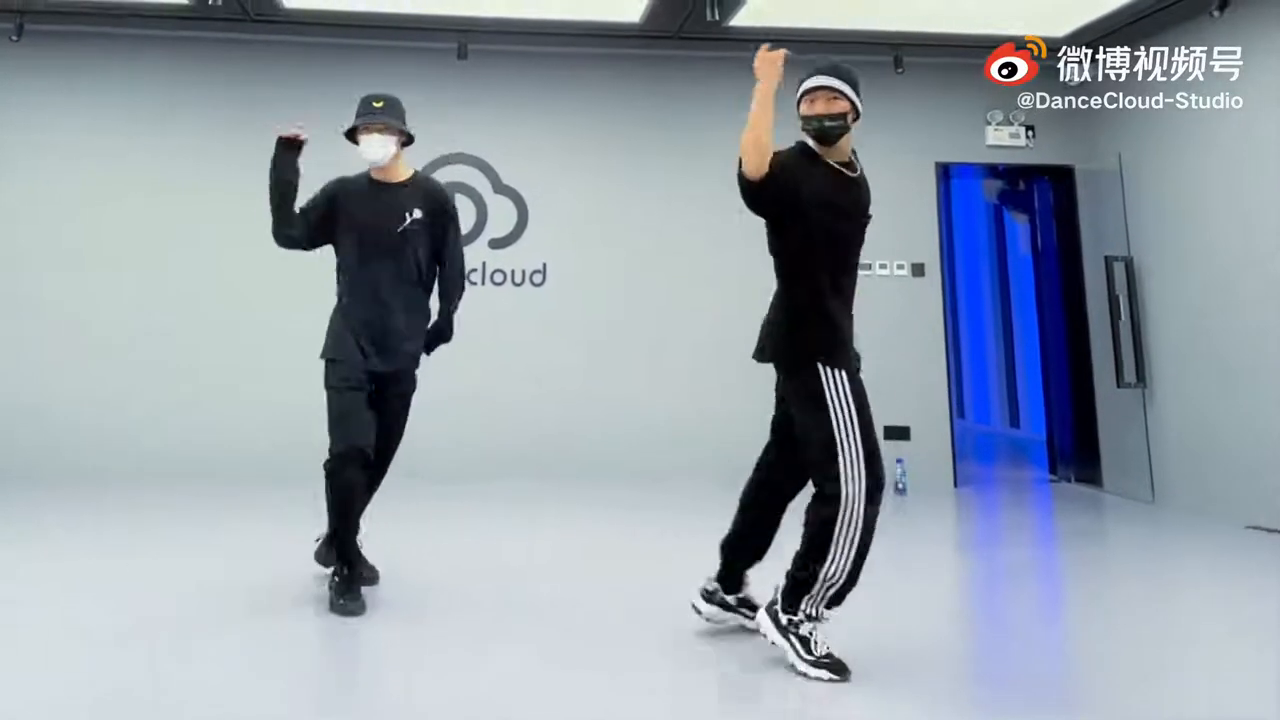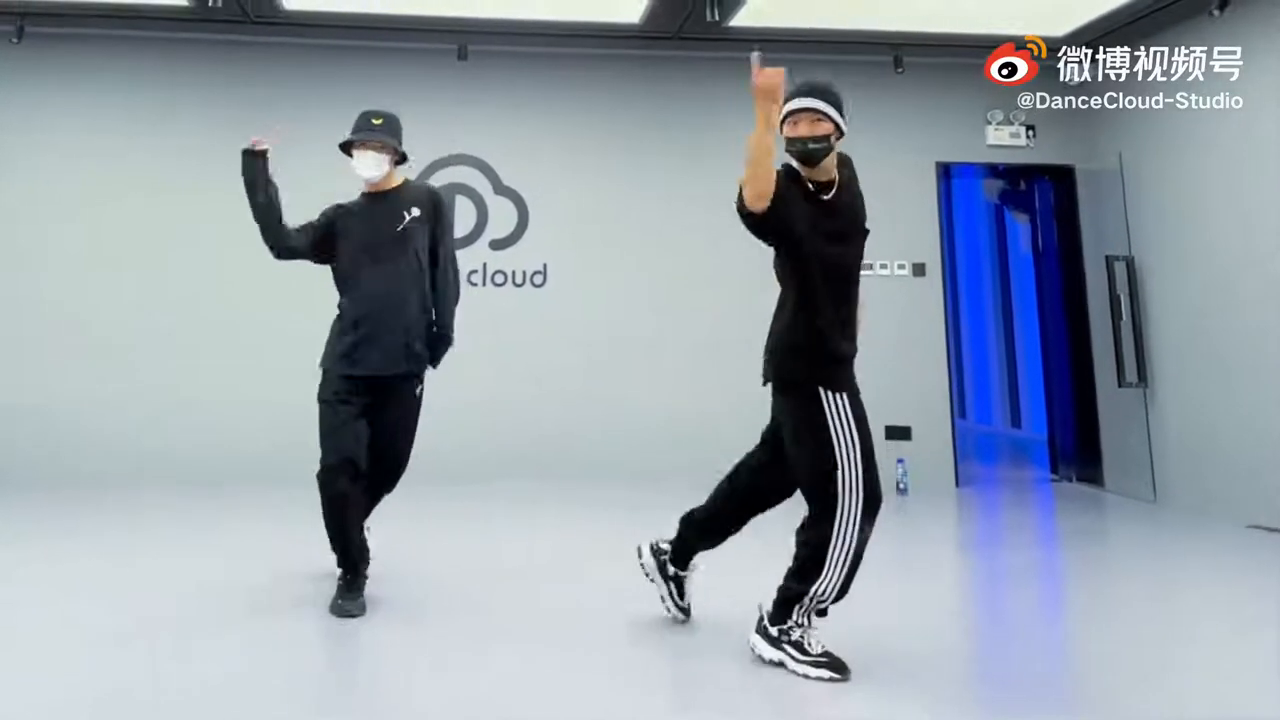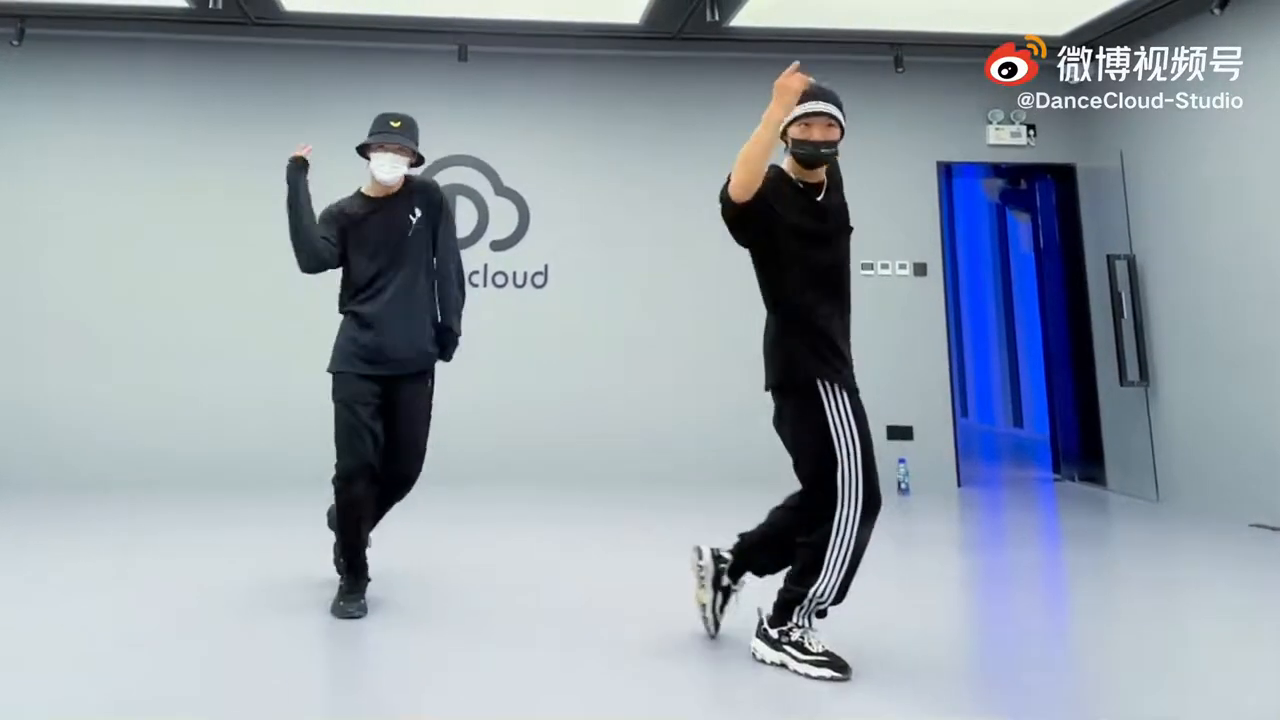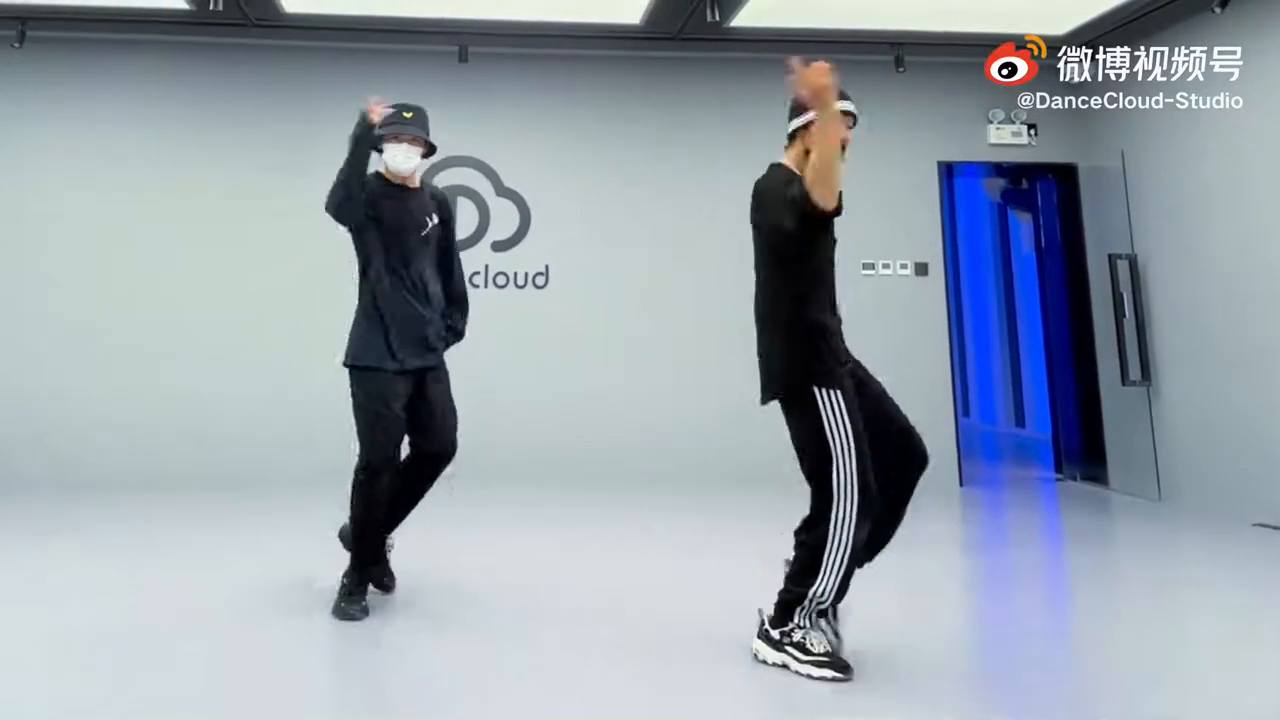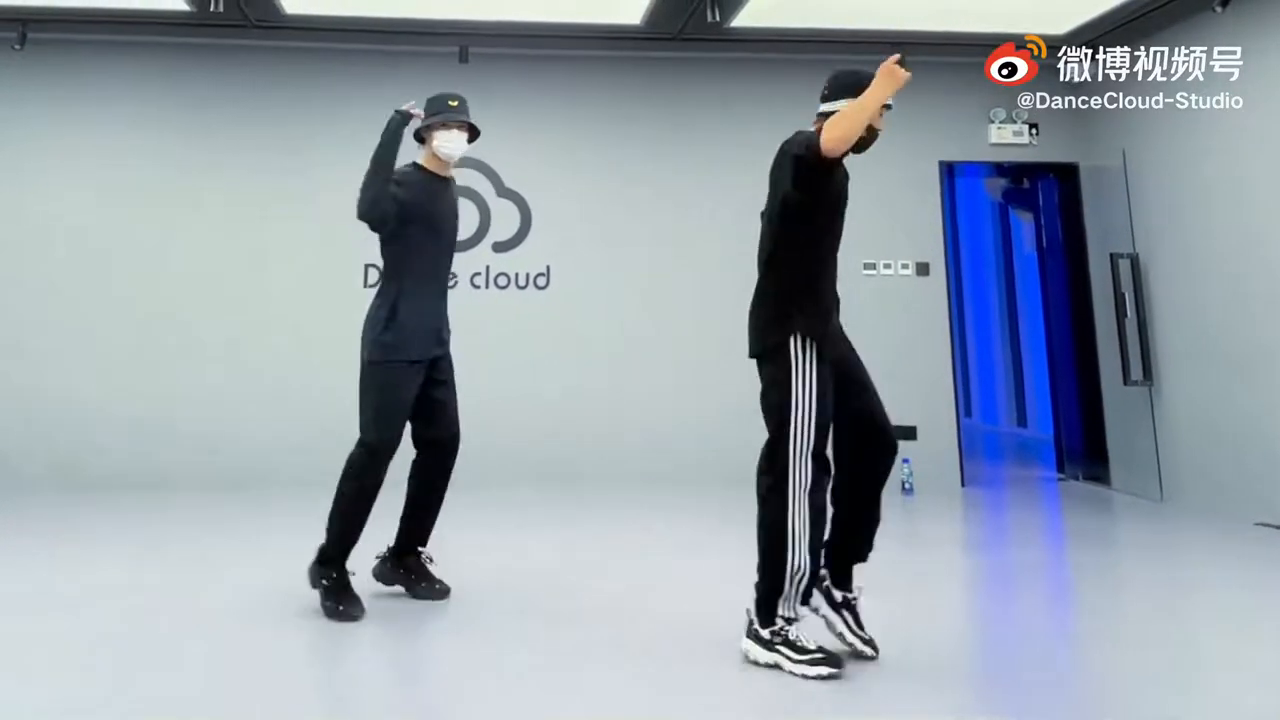
dt=0.2s
person 1, frame 1
left shoulder: (852, 169)
right shoulder: (794, 169)
right elbow: (753, 172)
right wrist: (764, 85)
left hip: (820, 341)
right hip: (811, 344)
left knee: (788, 461)
right knee: (853, 481)
left ankle: (725, 586)
right ankle: (793, 614)
person 1, frame 2
left shoulder: (846, 176)
right shoulder: (778, 193)
right elbow: (754, 205)
right wrist: (765, 112)
left hip: (822, 358)
right hip: (810, 362)
left knee: (773, 471)
right knee: (851, 497)
left ankle: (674, 554)
right ankle: (783, 628)
person 1, frame 3
left shoulder: (831, 179)
right shoulder: (767, 191)
right elbow: (738, 196)
right wrist: (777, 104)
left hip: (824, 361)
right hip: (806, 365)
left knee: (833, 491)
right knee: (851, 500)
left ankle: (730, 563)
right ankle: (784, 629)
person 1, frame 4
left shoulder: (803, 184)
right shoulder: (776, 188)
right elbow: (821, 201)
right wrist: (819, 109)
left hip: (826, 353)
right hip: (802, 361)
left knee: (903, 455)
right knee: (846, 494)
left ankle: (820, 577)
right ankle: (784, 630)
person 1, frame 5
left shoulder: (816, 163)
right shoulder: (800, 151)
right elbow: (834, 141)
right wrist: (882, 86)
left hip: (816, 327)
right hip: (791, 329)
left knee: (872, 444)
right knee: (799, 470)
left ankle: (832, 586)
right ankle: (771, 624)
person 2, frame 1
left shoulder: (431, 197)
right shoulder: (342, 195)
left elbow: (451, 269)
right elbow: (288, 234)
left wrist: (443, 326)
right wrist: (286, 159)
left hip: (402, 352)
right hip: (349, 349)
left knee: (379, 456)
right knee: (348, 454)
left ankle: (339, 543)
right ankle: (348, 570)
person 2, frame 2
left shoulder: (427, 203)
right shoulder: (338, 217)
left elbow: (446, 272)
right elbow: (282, 244)
left wrist: (442, 330)
right wrist: (255, 172)
left hip: (404, 363)
right hip: (346, 362)
left knee: (388, 467)
right knee: (338, 465)
left ankle: (348, 531)
right ankle: (351, 573)
person 2, frame 3
left shoulder: (428, 197)
right shoulder: (342, 215)
left elbow: (449, 263)
right elbow: (311, 259)
left wrist: (451, 323)
right wrist: (299, 178)
left hip: (415, 362)
right hip: (359, 361)
left knee: (404, 467)
right knee: (355, 467)
left ankle: (350, 523)
right ankle: (353, 576)
person 2, frame 4
left shoulder: (436, 199)
right shoulder: (368, 194)
right elbow: (338, 206)
left wrist: (458, 316)
right wrist: (364, 134)
left hip: (426, 351)
right hip: (377, 353)
left knee: (439, 448)
right knee: (380, 459)
left ankle: (365, 533)
right ankle: (358, 575)
person 2, frame 5
left shoulder: (449, 188)
right shoulder: (405, 182)
right elbow: (371, 211)
right wrist: (393, 129)
left hip: (433, 344)
right hip: (394, 343)
left knee: (442, 446)
right knee: (375, 448)
left ankle: (405, 557)
right ankle: (330, 568)
